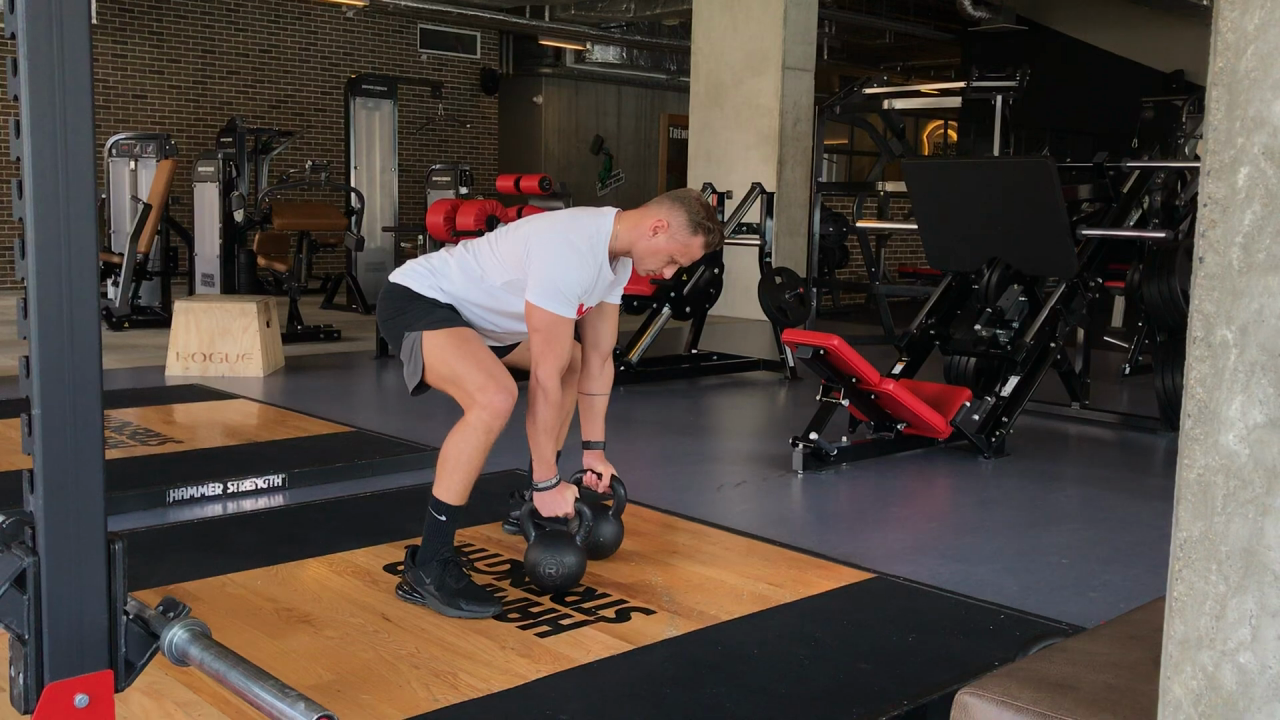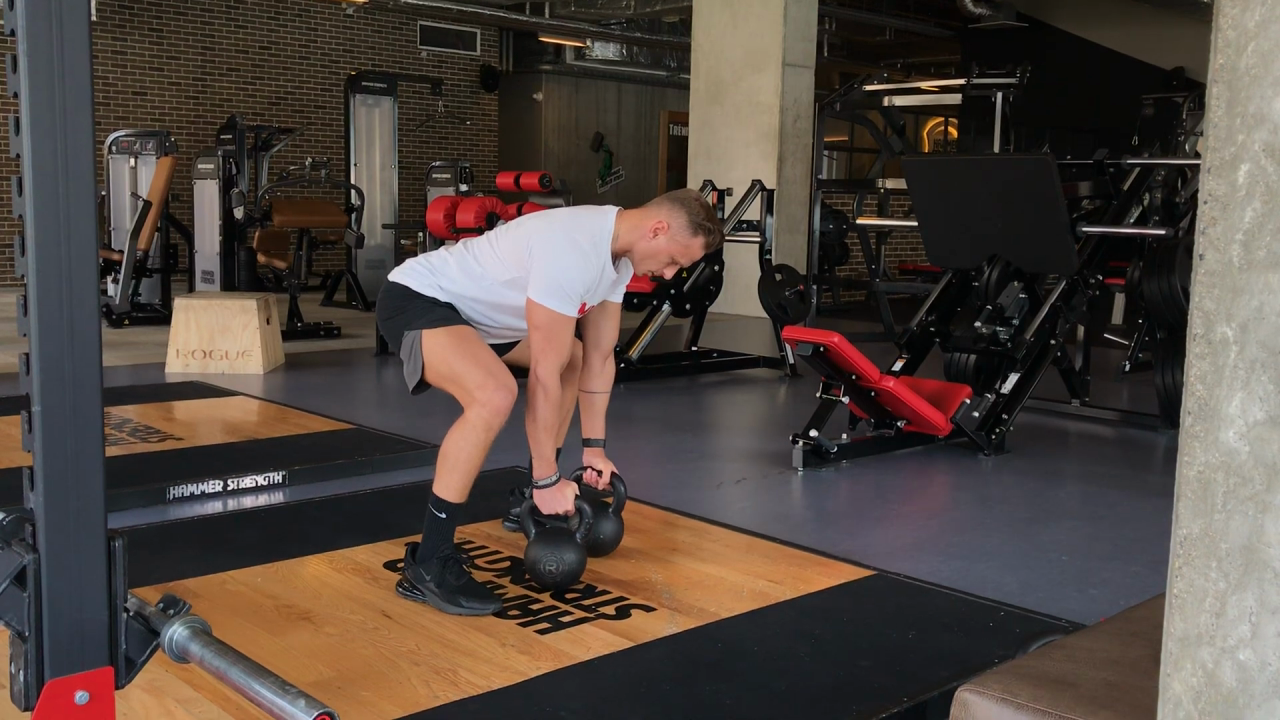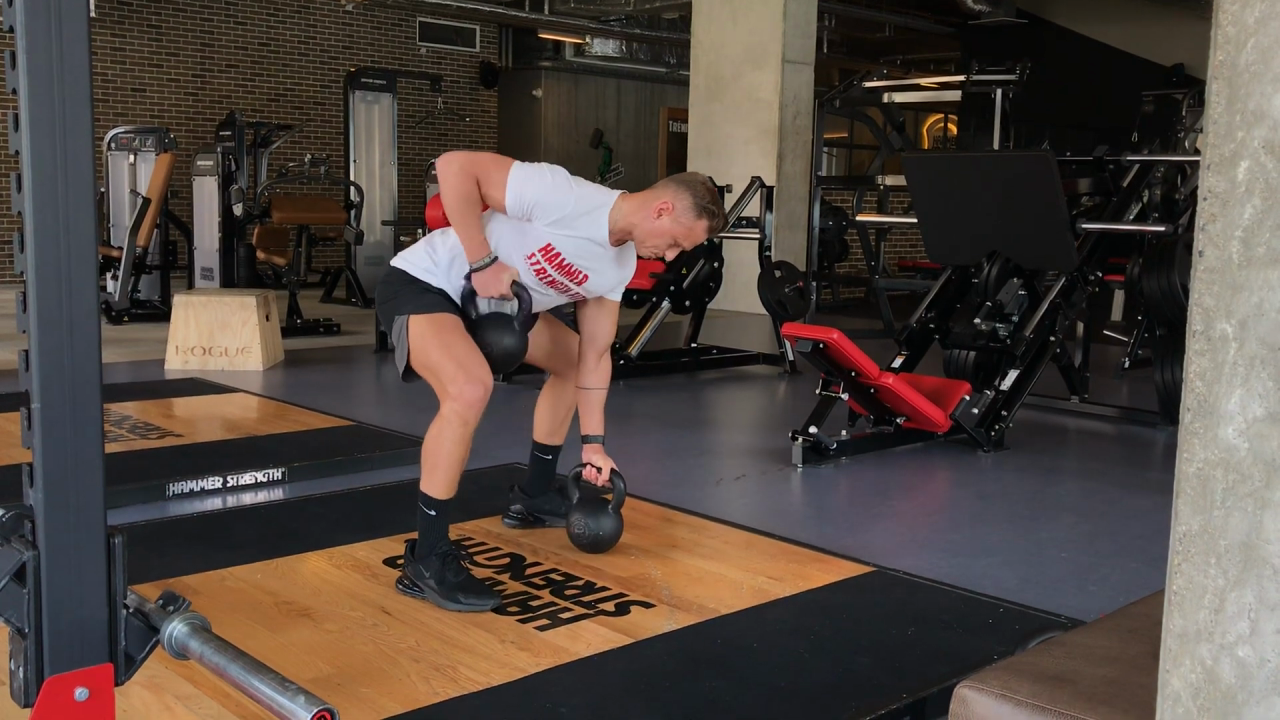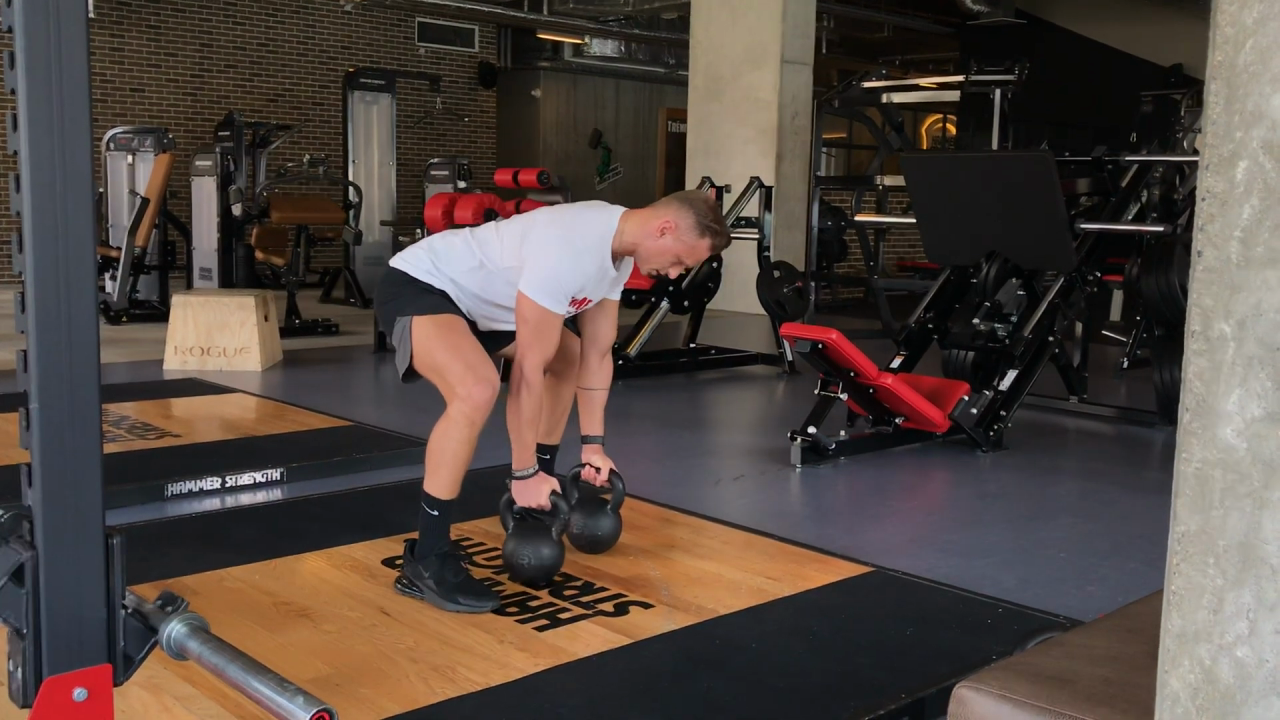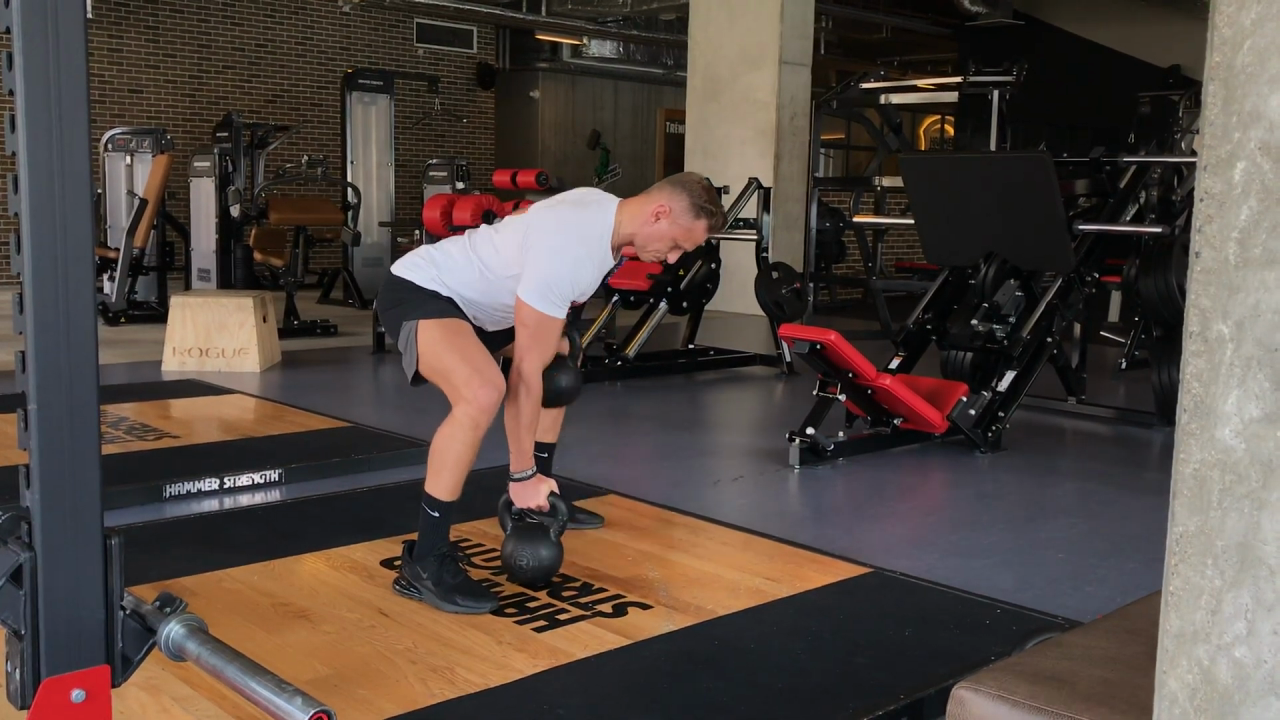
dt=1s
person 1, frame 1
left shoulder: (617, 252)
right shoulder: (570, 251)
left elbow: (597, 358)
right elbow: (545, 378)
left wrist: (594, 450)
right wrist: (548, 482)
left hip: (471, 305)
right hip: (418, 298)
left knee: (573, 359)
right knee: (494, 397)
left ankle: (529, 502)
right ankle: (428, 567)
person 1, frame 2
left shoulder: (618, 253)
right shoulder: (572, 250)
left elbow: (599, 357)
right elbow: (545, 375)
left wrist: (595, 447)
right wrist: (548, 479)
left hip: (472, 305)
right hip: (418, 296)
left knee: (572, 358)
right knee: (494, 395)
left ankle: (529, 499)
right ankle: (429, 564)
person 1, frame 3
left shoulder: (619, 261)
right shoulder: (562, 195)
left elbow: (594, 355)
right elbow: (454, 165)
left wrist: (592, 444)
right wrist: (484, 263)
left hip: (491, 295)
right hip: (421, 282)
left knee: (570, 359)
right knee: (470, 389)
left ankle: (534, 496)
right ankle: (427, 560)
person 1, frame 4
left shoulder: (618, 249)
right shoulder: (569, 248)
left elbow: (596, 353)
right elbow: (528, 368)
left wrist: (592, 444)
right wrist: (524, 472)
left hip: (470, 292)
right hip: (417, 284)
left knee: (570, 358)
right knee: (477, 390)
left ankle: (539, 496)
right ankle: (427, 560)
person 1, frame 5
left shoulder: (602, 208)
right shoulder: (569, 250)
right elbow: (528, 370)
right wrist: (521, 474)
left hip: (466, 290)
right hip: (419, 289)
left knee: (561, 356)
right knee: (482, 393)
left ankle: (539, 497)
right ankle: (425, 562)
